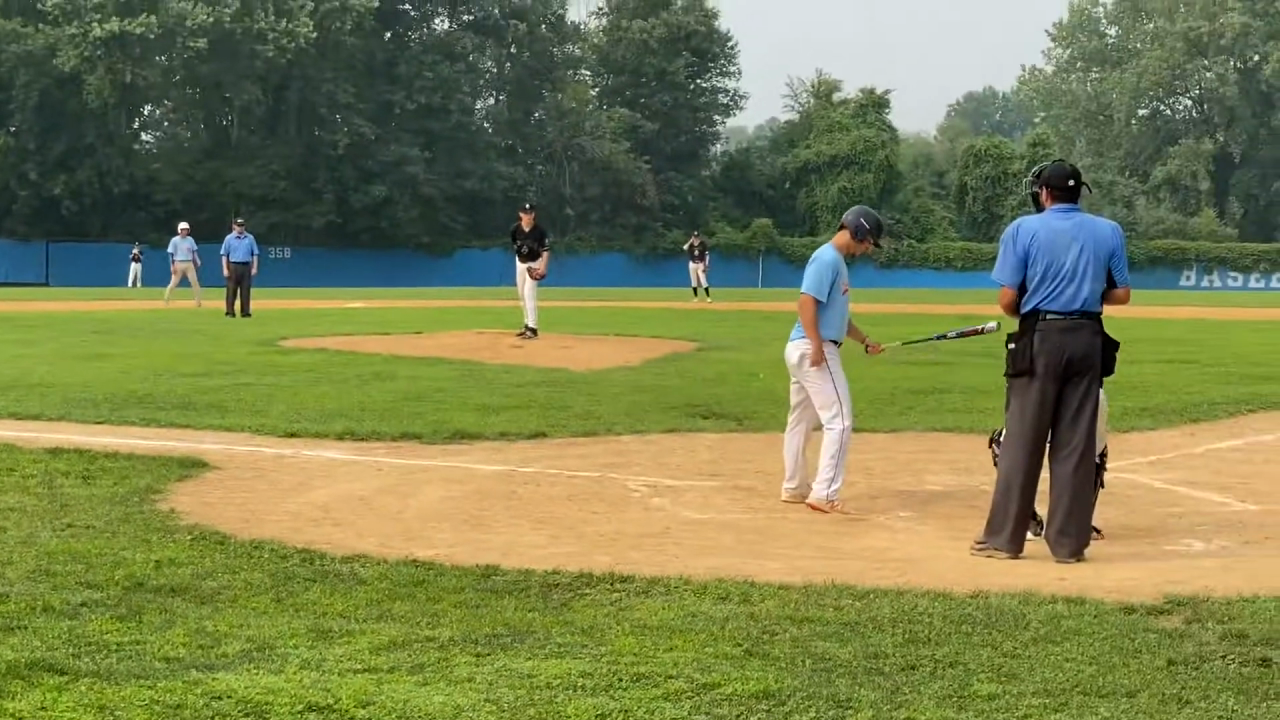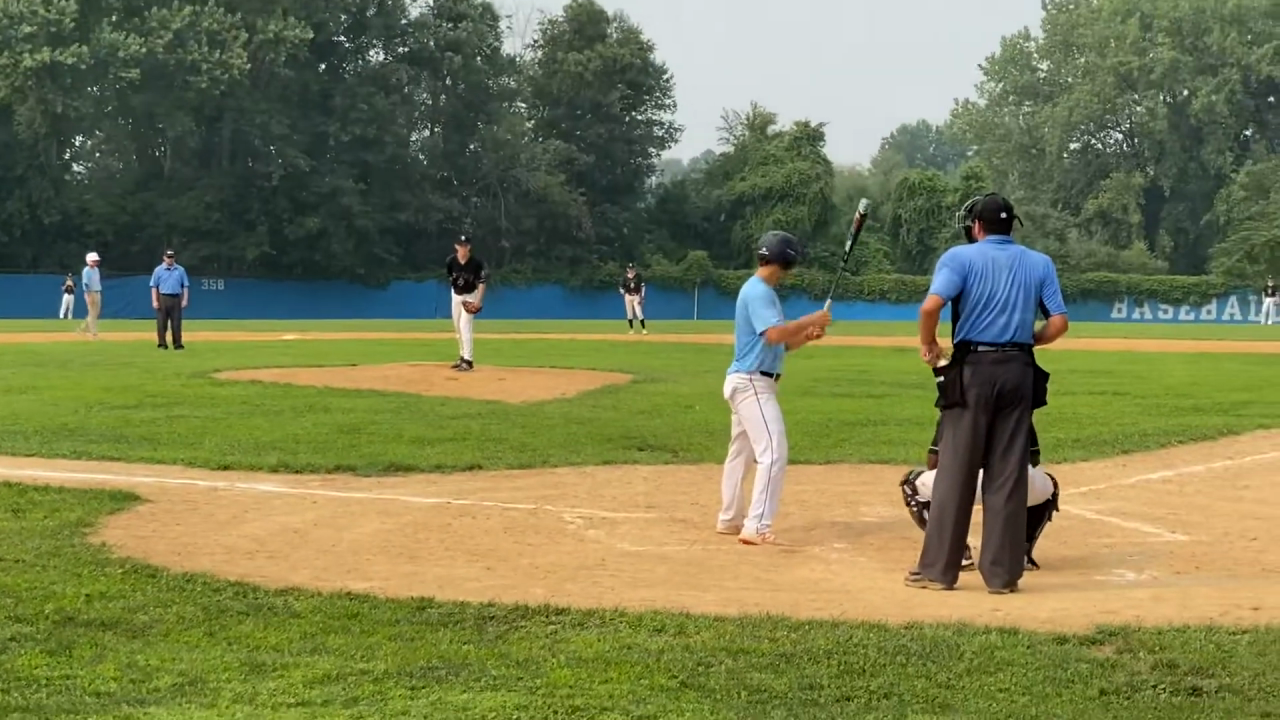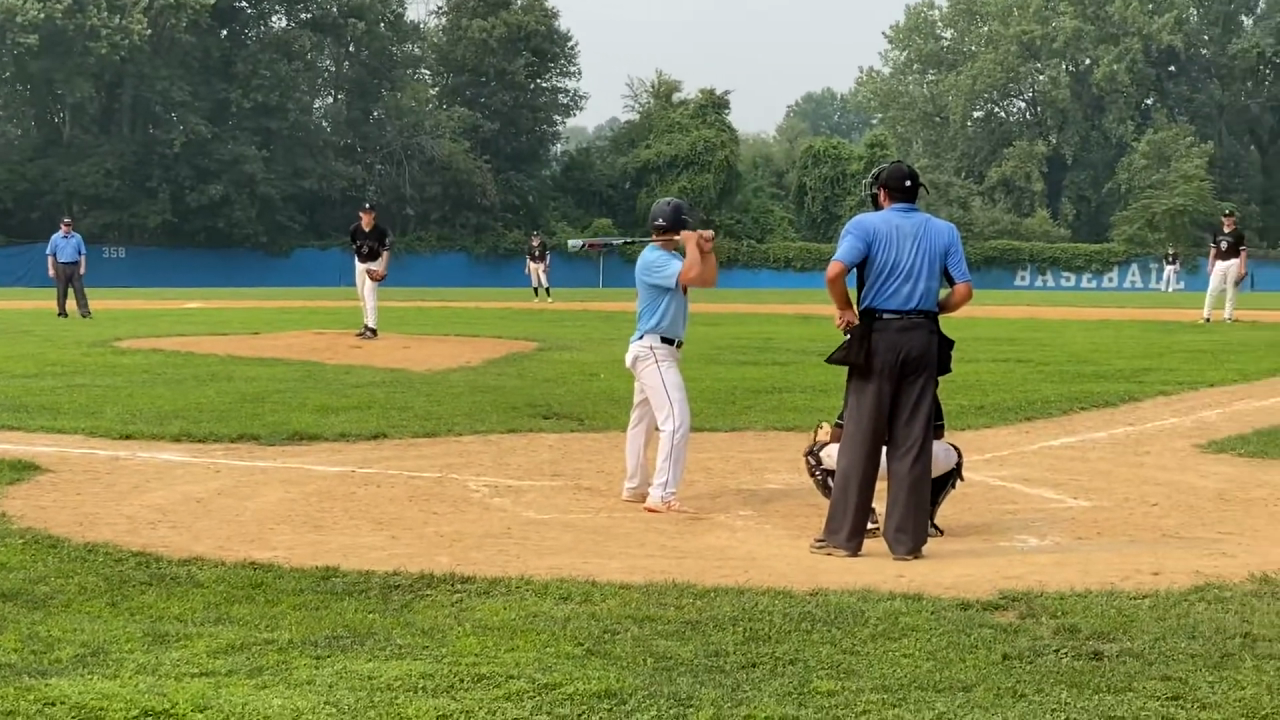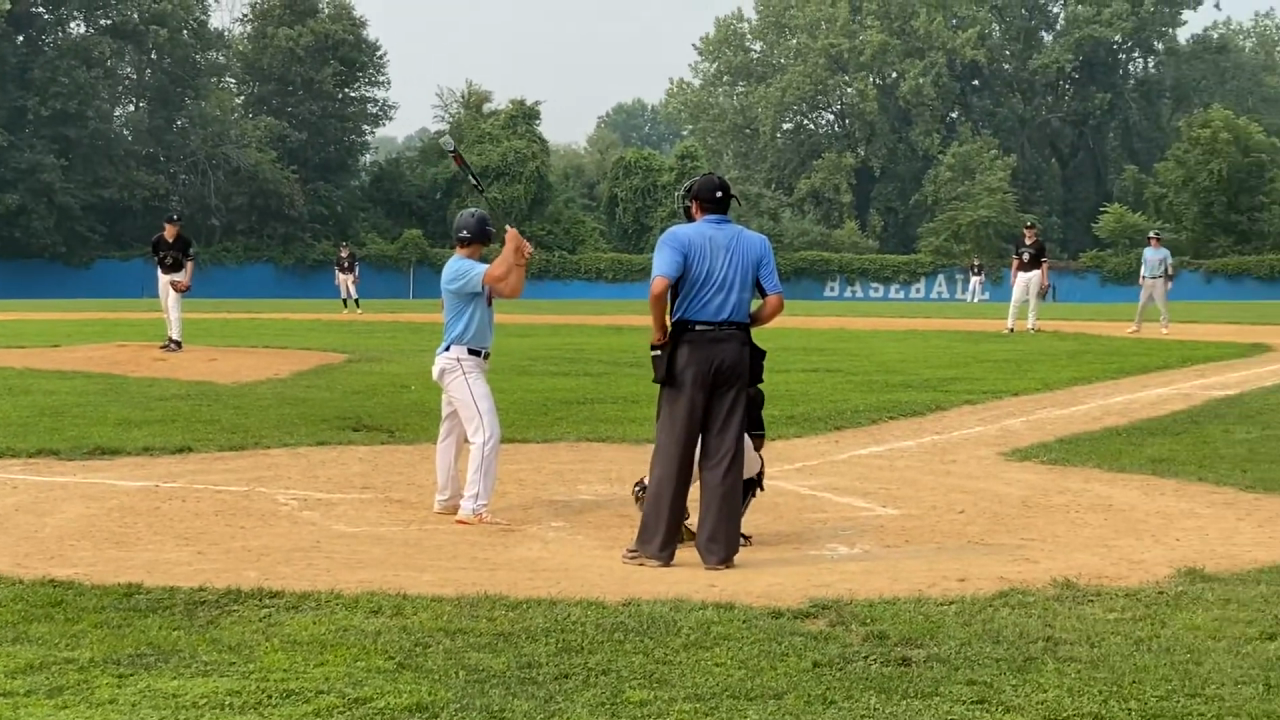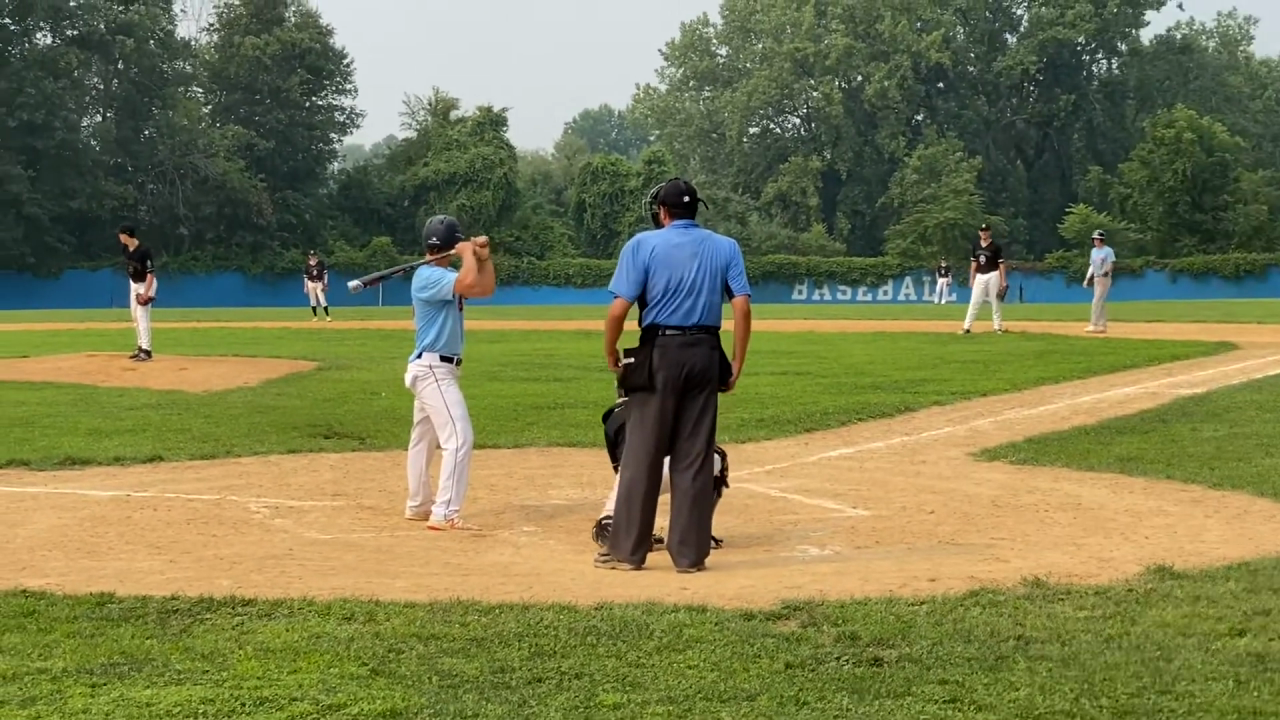
dt=0.7s
person 1, frame 1
left shoulder: (1022, 229)
right shoulder: (1109, 231)
left elbow: (1006, 299)
right elbow: (1121, 294)
left wrist: (1022, 312)
left hip: (1040, 339)
right hip: (1087, 340)
left knee: (1022, 442)
right knee: (1077, 445)
left ankle: (1004, 539)
right ankle: (1069, 542)
person 1, frame 2
left shoulder: (960, 256)
right shoulder: (1040, 263)
left elbow: (931, 305)
right elbow: (1058, 323)
left wrist: (928, 343)
left hip: (972, 369)
right hip: (1018, 371)
left knee: (956, 469)
right knee: (1009, 474)
left ankle: (938, 569)
right ankle: (1002, 572)
person 1, frame 3
left shoulder: (865, 224)
right shoulder: (945, 231)
left elbow: (834, 272)
right elbow: (963, 291)
left wrist: (845, 309)
left hip: (878, 336)
right hip: (922, 338)
left knee: (861, 437)
right knee: (913, 441)
left ankle: (842, 536)
right ankle: (906, 540)
person 1, frame 4
left shoulder: (679, 235)
right shoulder: (757, 242)
left elbow: (659, 288)
right elbow: (774, 302)
left wrist: (659, 329)
left hip: (691, 347)
right hip: (735, 350)
left knee: (673, 448)
right knee: (725, 452)
left ankle: (655, 546)
right ankle: (718, 549)
person 1, frame 5
left shoulder: (643, 244)
right shoulder: (726, 247)
left elbow: (618, 309)
right elbow: (742, 307)
left wrist: (611, 352)
right wrist: (737, 361)
left hip: (659, 353)
right hip: (705, 354)
left knee: (642, 456)
right knee: (695, 457)
left ankle: (626, 550)
right ankle: (690, 553)
person 2, frame 1
left shoulder: (838, 260)
right shoulder: (827, 258)
right elbow: (806, 302)
left wrist: (864, 340)
right wrist: (817, 345)
left hip: (803, 349)
right hip: (812, 349)
left knee: (800, 420)
right knee: (839, 421)
left ankle: (794, 488)
right ankle: (824, 494)
person 2, frame 2
left shoulder: (762, 291)
right shoulder: (758, 291)
left elbow: (782, 342)
right elbow: (776, 334)
left wrist: (807, 334)
right wrist: (811, 320)
left hip: (747, 381)
right hip: (752, 383)
left knee: (740, 452)
right knee: (773, 453)
left ankle: (729, 519)
right ankle: (756, 528)
person 2, frame 3
left shoulder: (671, 256)
right shoulder: (653, 258)
left elbow: (708, 280)
right elbow: (692, 276)
left wrist: (706, 249)
right wrist: (691, 245)
left hip: (654, 350)
right hip: (654, 350)
left knee: (643, 420)
right knee: (676, 421)
left ankle: (635, 487)
right ankle: (661, 496)
person 2, frame 4
left shoulder: (475, 270)
right shoulder: (458, 269)
left elbow: (511, 290)
right elbow: (498, 274)
left wrist: (520, 261)
right wrist: (510, 244)
left hip: (462, 361)
right hip: (461, 361)
left knee: (452, 433)
right knee: (486, 433)
left ankle: (447, 499)
right ankle: (472, 508)
person 2, frame 5
left shoulder: (443, 276)
right shoulder: (428, 277)
left elbow: (485, 288)
right elbow: (469, 283)
left wrist: (483, 256)
right wrist: (468, 254)
left hip: (433, 368)
right hip: (434, 368)
left knee: (424, 439)
right knee: (459, 438)
left ankle: (418, 505)
right ankle: (444, 514)
